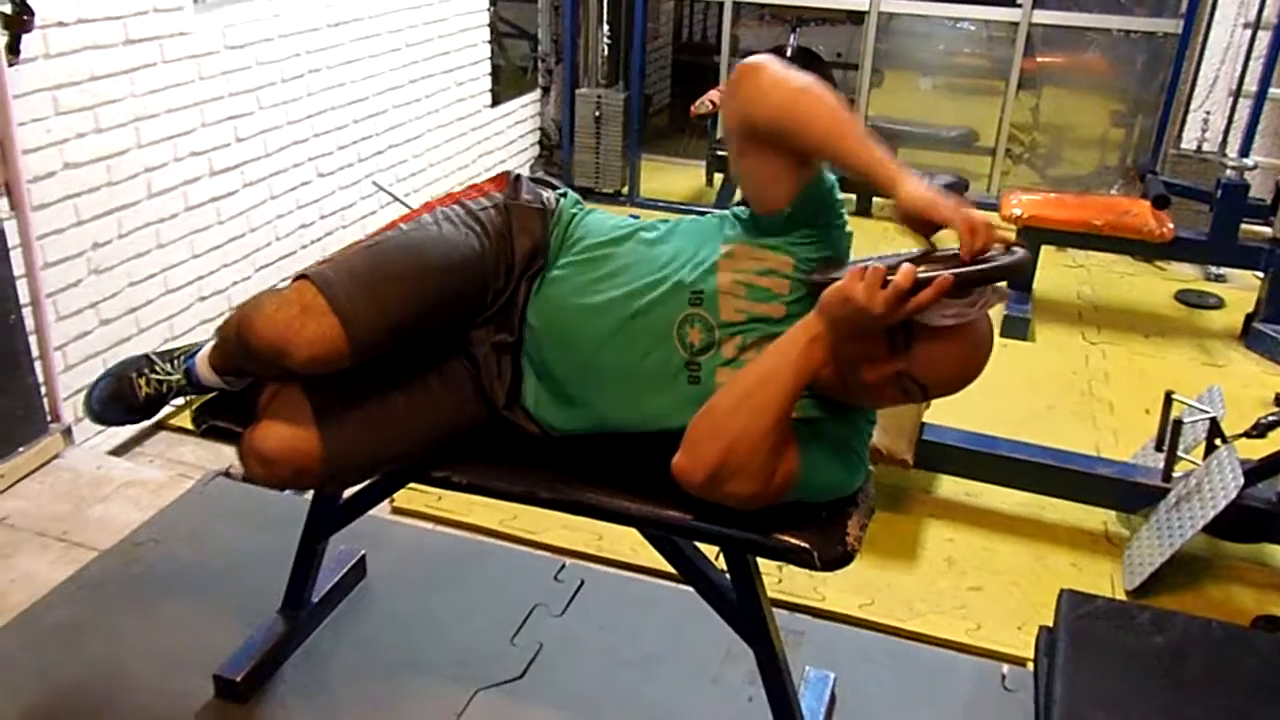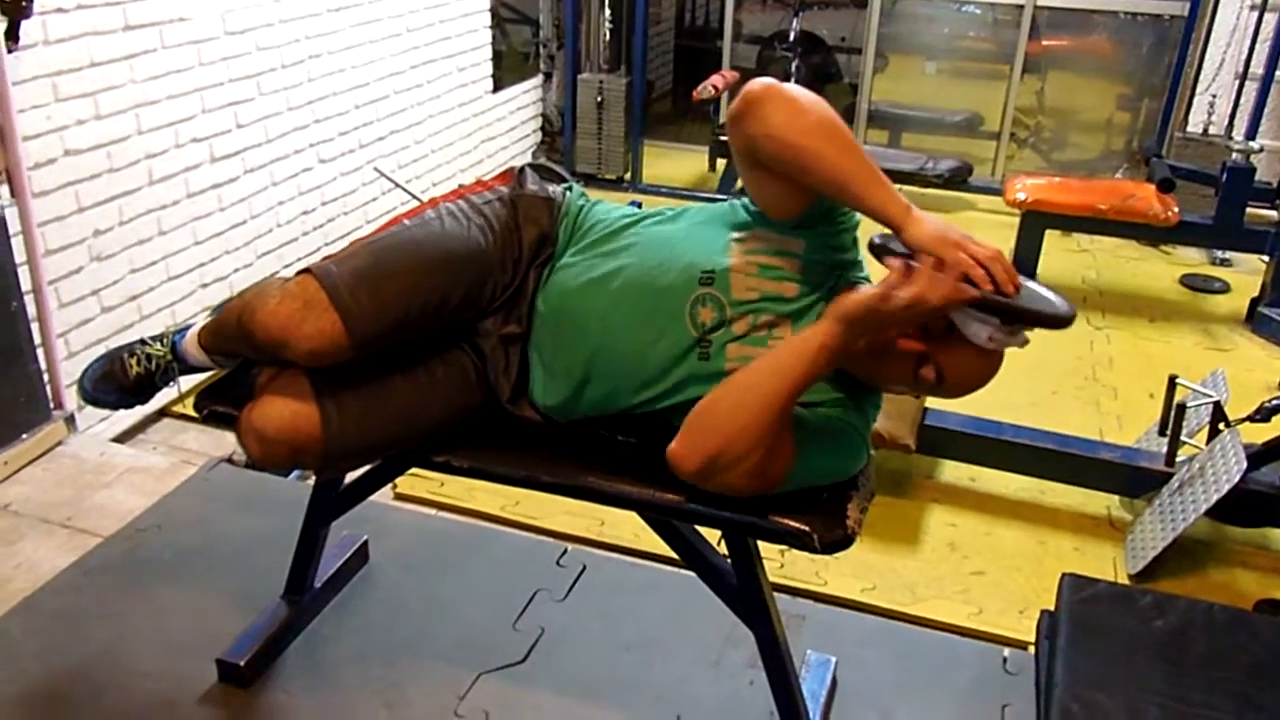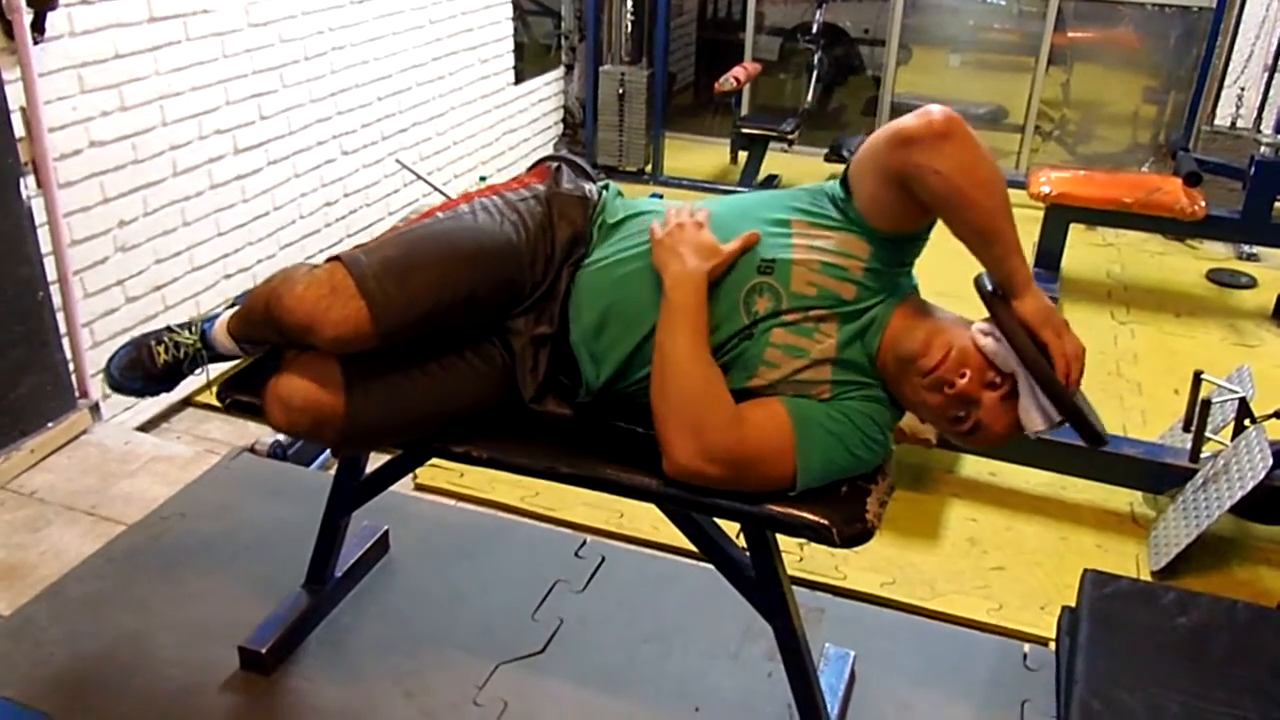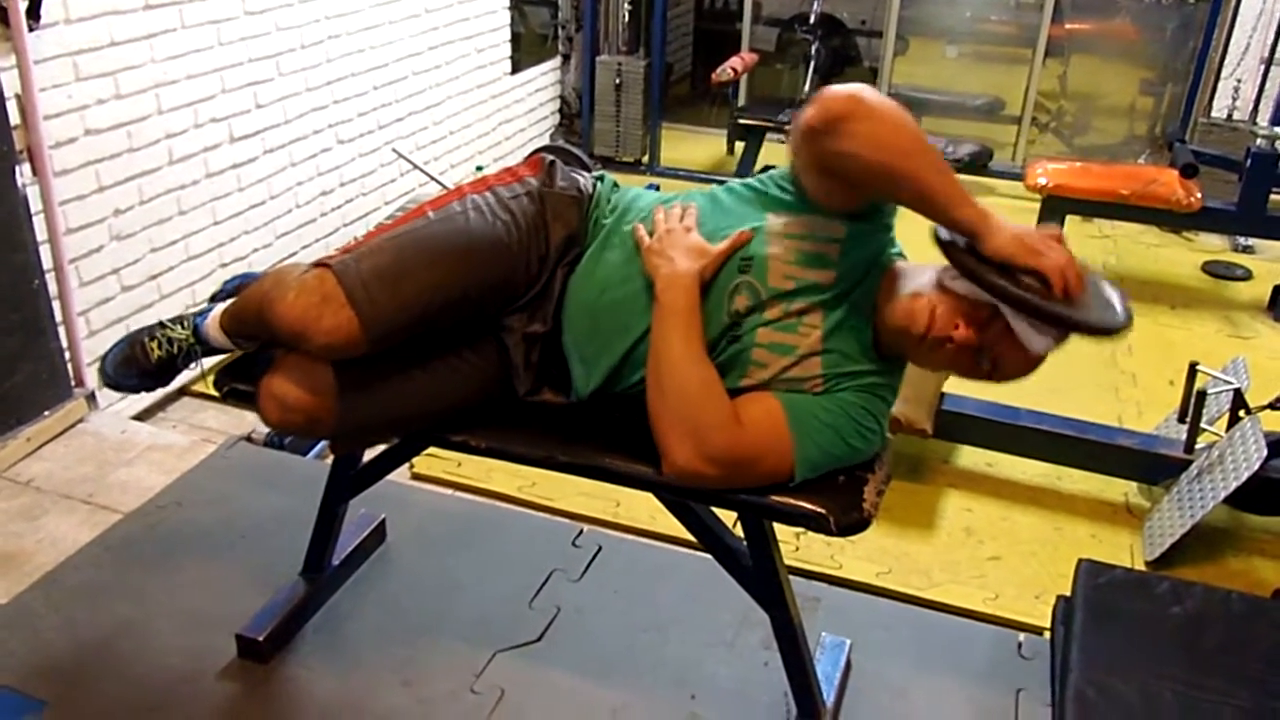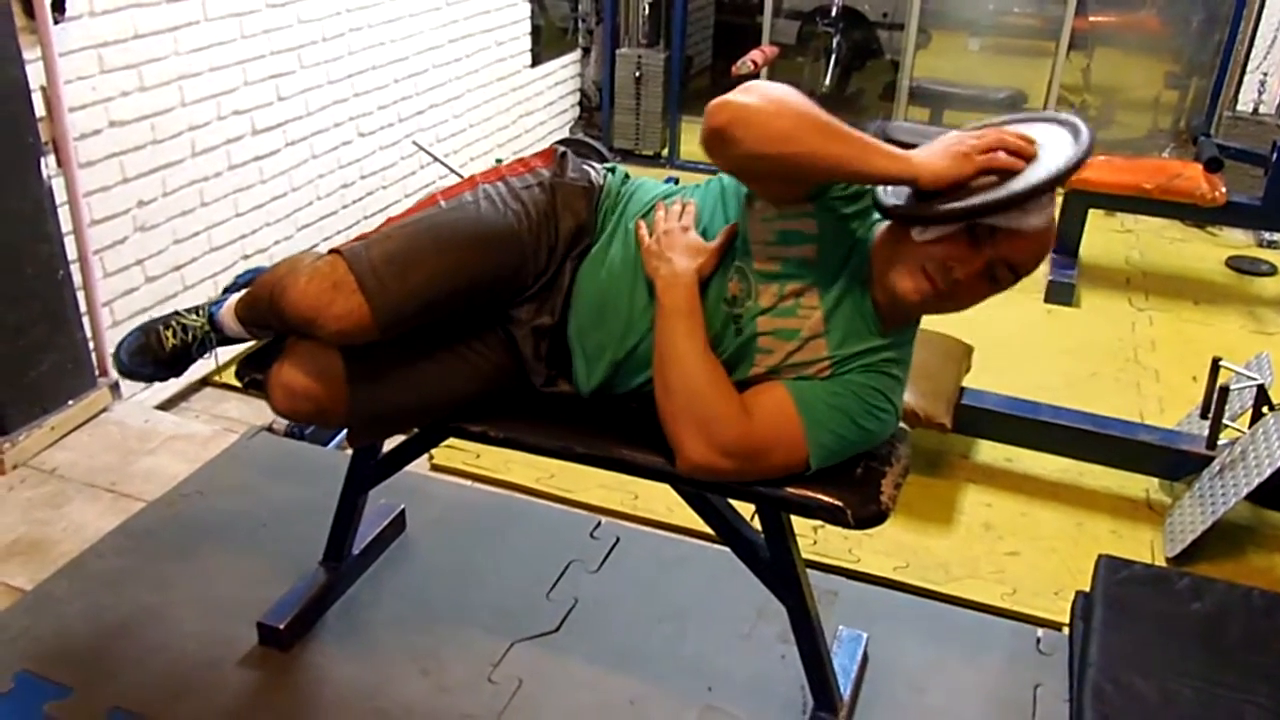
dt=1s
person 1, frame 1
left shoulder: (832, 450)
right shoulder: (815, 247)
left elbow: (705, 467)
right elbow: (757, 84)
left wrist: (823, 333)
right wrist: (904, 185)
left hip: (502, 381)
left knee: (274, 452)
right knee: (291, 334)
left ankle: (250, 377)
right ankle: (212, 365)
person 1, frame 2
left shoulder: (833, 429)
right shoulder: (827, 237)
left elbow: (701, 456)
right elbow: (760, 108)
left wrist: (841, 335)
right wrist: (913, 220)
left hip: (511, 371)
left knee: (274, 431)
right knee: (296, 324)
left ankle: (241, 368)
right ankle: (199, 344)
person 1, frame 3
left shoulder: (853, 427)
right shoulder: (881, 244)
left elbow: (694, 451)
right elbow: (928, 135)
left wrist: (686, 281)
right wrist: (1024, 292)
left hip: (542, 363)
left knee: (296, 403)
right knee: (326, 311)
left ankle: (262, 350)
right ankle: (231, 329)
person 1, frame 4
left shoulder: (852, 412)
right shoulder: (860, 223)
left elbow: (696, 454)
right elbow: (839, 111)
left wrist: (678, 282)
right wrist: (989, 227)
left hip: (533, 358)
left knee: (293, 403)
right knee: (317, 322)
left ankle: (263, 326)
right ankle: (225, 321)
person 1, frame 5
left shoulder: (865, 391)
right shoulder: (848, 192)
left elbow: (711, 448)
right elbow: (733, 120)
left wrist: (677, 280)
right wrist: (917, 163)
left hip: (541, 350)
left knee: (300, 392)
right knee: (328, 303)
left ankle: (273, 313)
right ankle: (240, 310)
